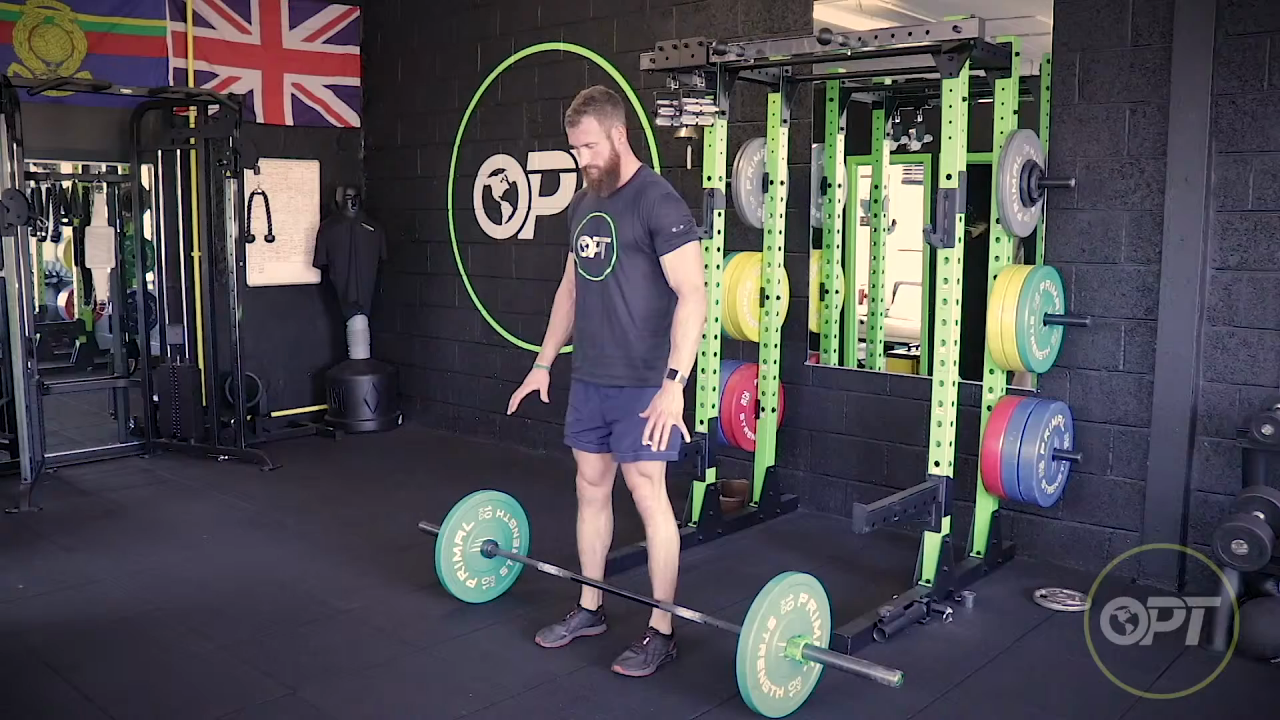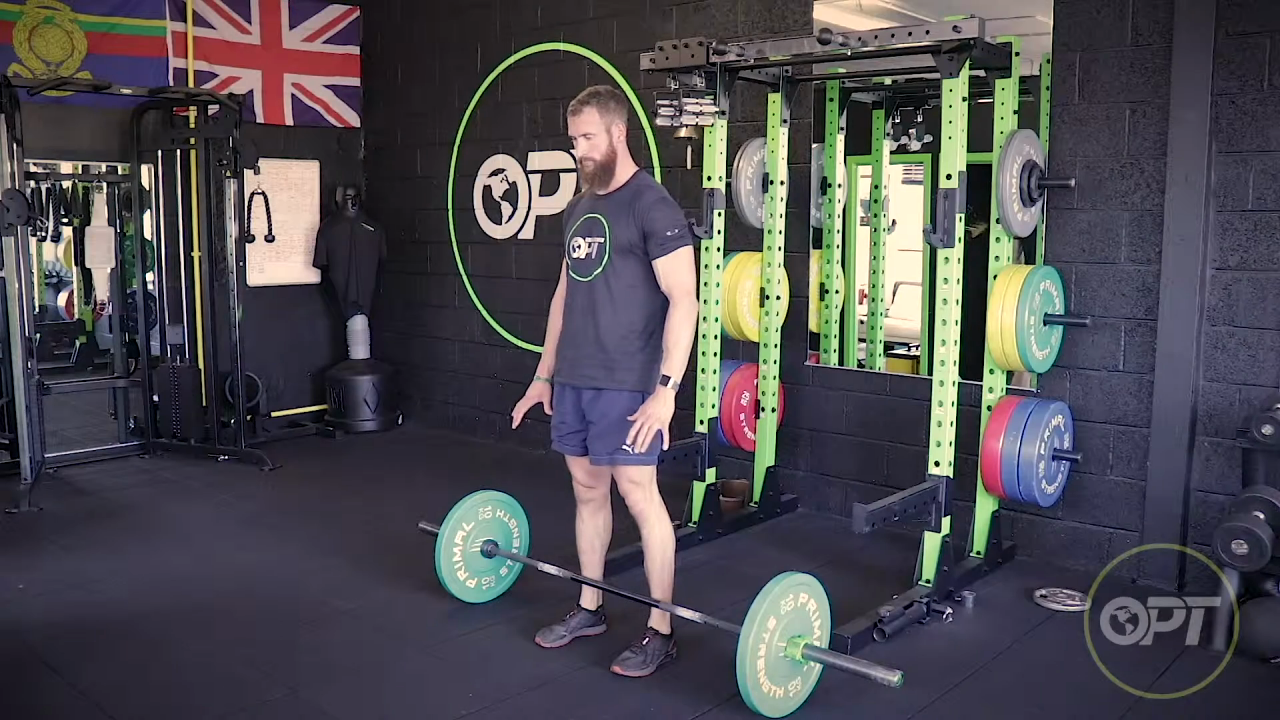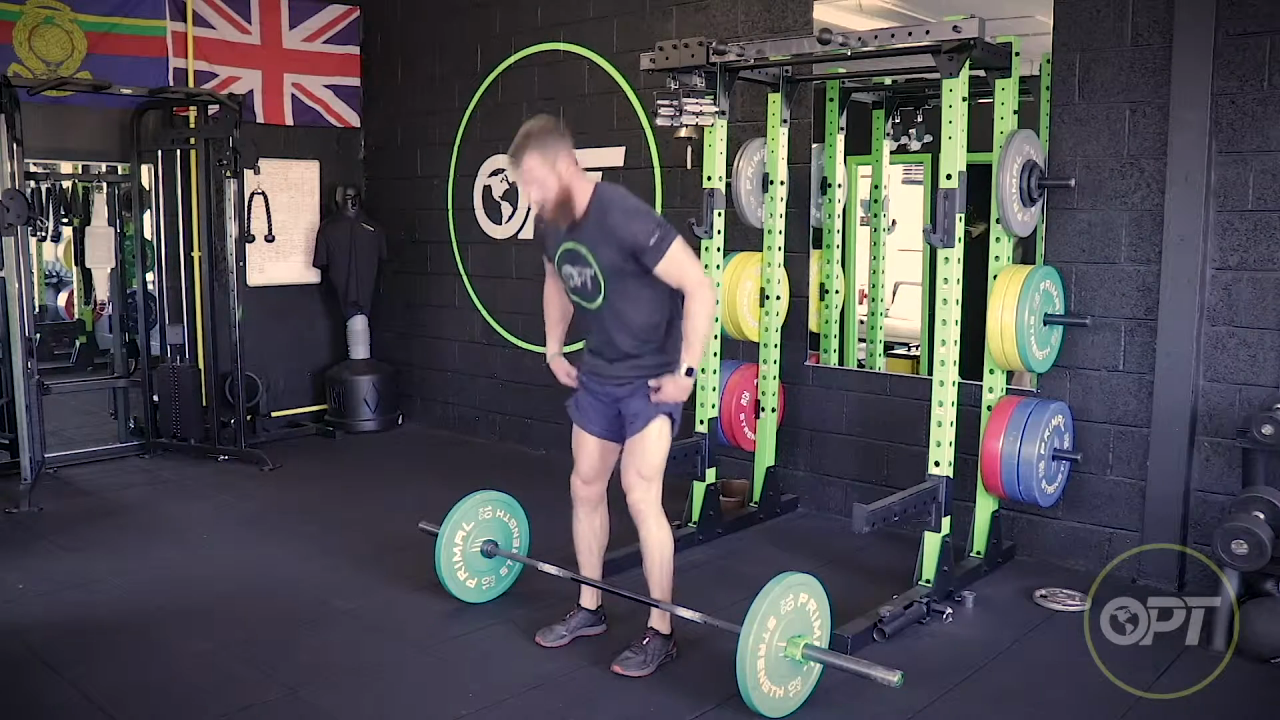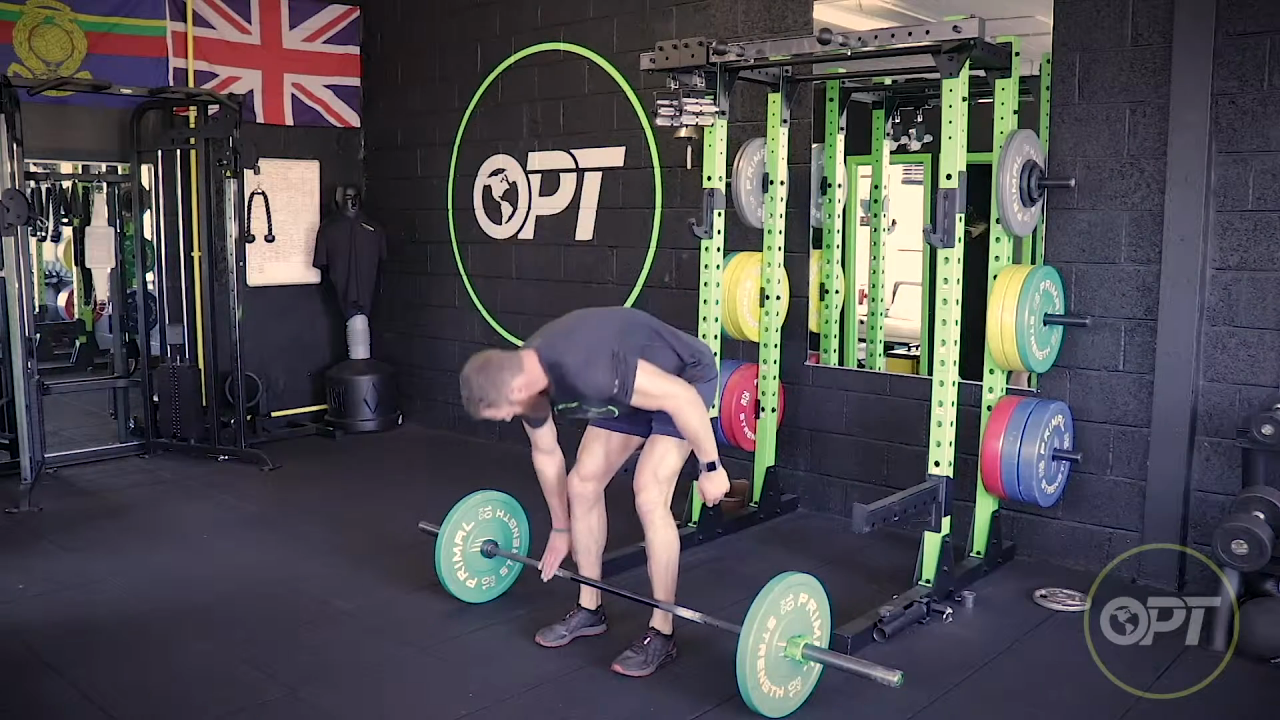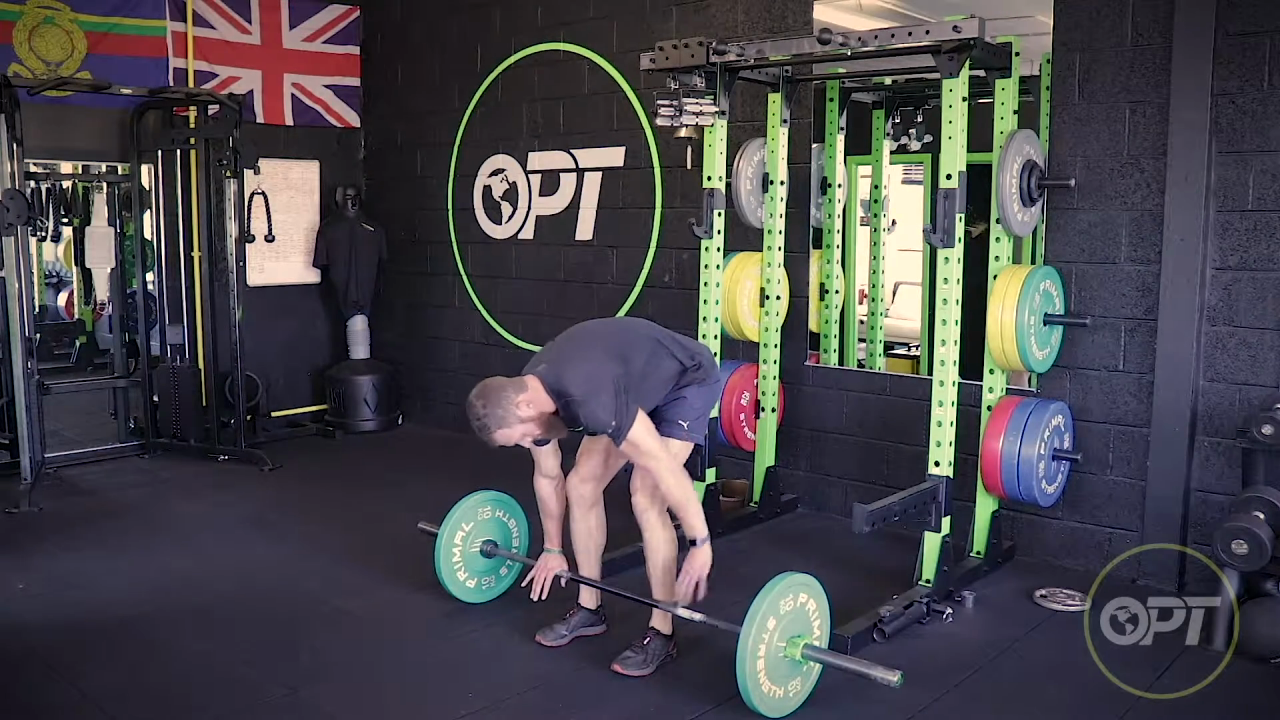
dt=0.7s
person 1, frame 1
left shoulder: (659, 202)
right shoulder: (582, 204)
left elbow: (692, 296)
left wrist: (674, 381)
right wrist: (543, 363)
left hip: (642, 383)
right hip: (589, 378)
left knee: (647, 495)
right knee: (590, 489)
left ankle: (660, 630)
right ankle: (589, 608)
person 1, frame 2
left shoulder: (653, 206)
right shoulder: (578, 208)
left elbow: (684, 302)
left wrist: (666, 388)
right wrist: (543, 375)
left hip: (625, 385)
right hip: (574, 380)
left knee: (640, 497)
right knee: (587, 492)
left ankle: (660, 630)
right ankle: (590, 607)
person 1, frame 3
left shoulder: (626, 218)
right shoulder: (552, 223)
left elbow: (699, 288)
left wrist: (686, 372)
right wrist: (554, 347)
left hip: (655, 378)
right hip: (599, 374)
left knee: (640, 499)
right knee: (585, 487)
left ankle: (660, 631)
right ankle: (589, 609)
person 1, frame 4
left shoulder: (586, 370)
right shoulder: (526, 377)
left elbow: (681, 396)
right elbow: (546, 453)
left wrist: (710, 468)
right wrist: (559, 528)
left hip: (683, 382)
right hip: (629, 390)
left knee: (648, 496)
right knee: (582, 483)
left ankle: (661, 632)
right ankle: (589, 608)
person 1, frame 5
left shoulder: (588, 398)
right shoulder: (529, 394)
left elbow: (664, 469)
right elbow: (548, 477)
left wrist: (698, 543)
right wrist: (552, 548)
left hip: (687, 381)
right hip: (636, 381)
left knee: (646, 497)
right knee: (581, 485)
left ankle: (661, 633)
right ankle: (590, 609)
